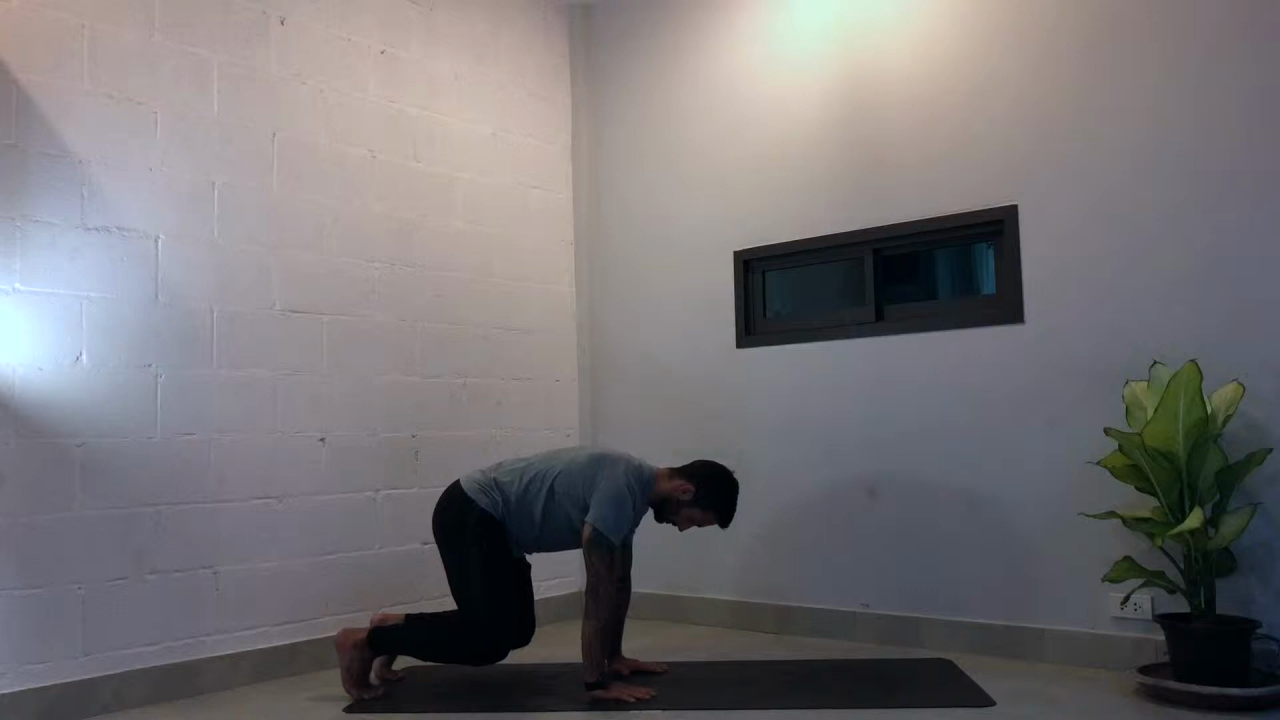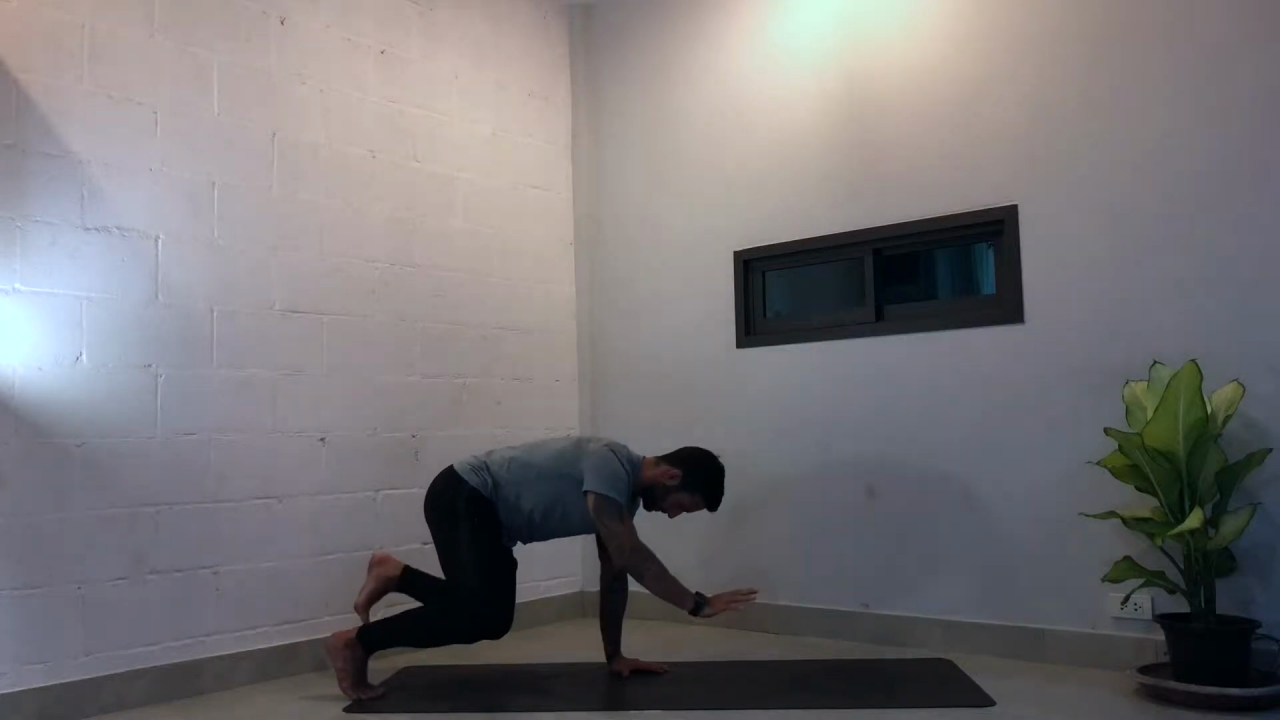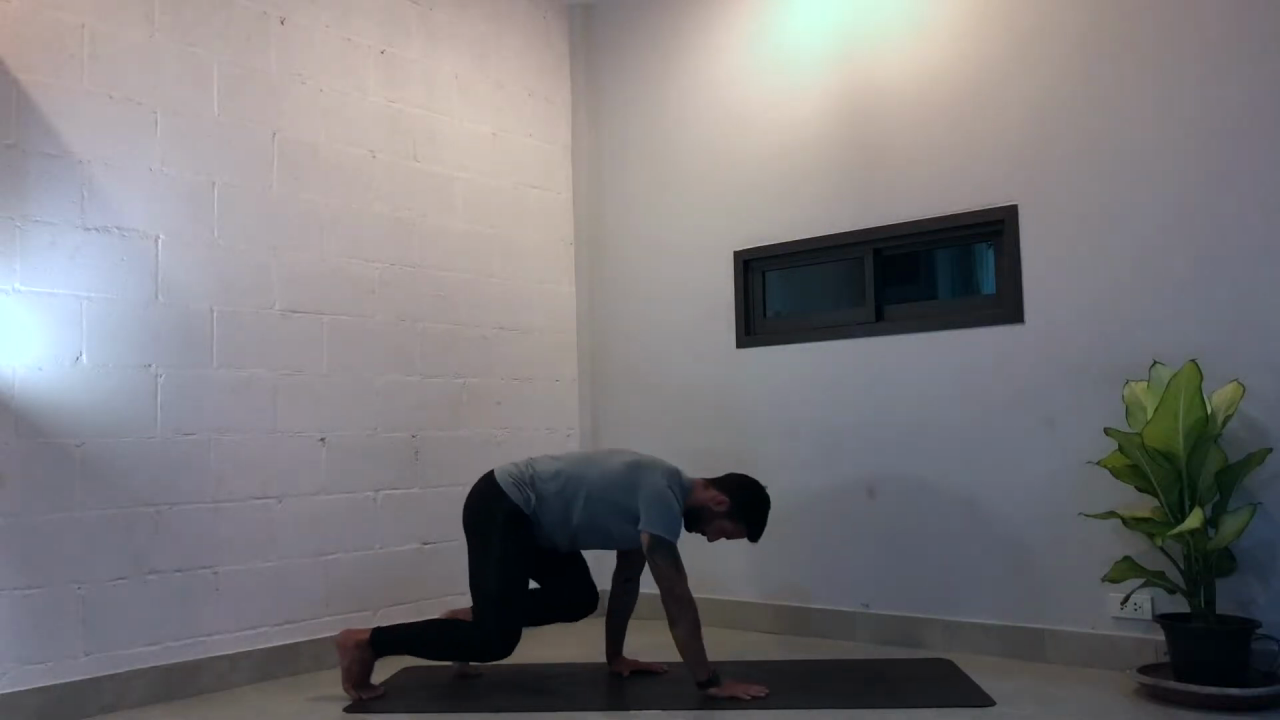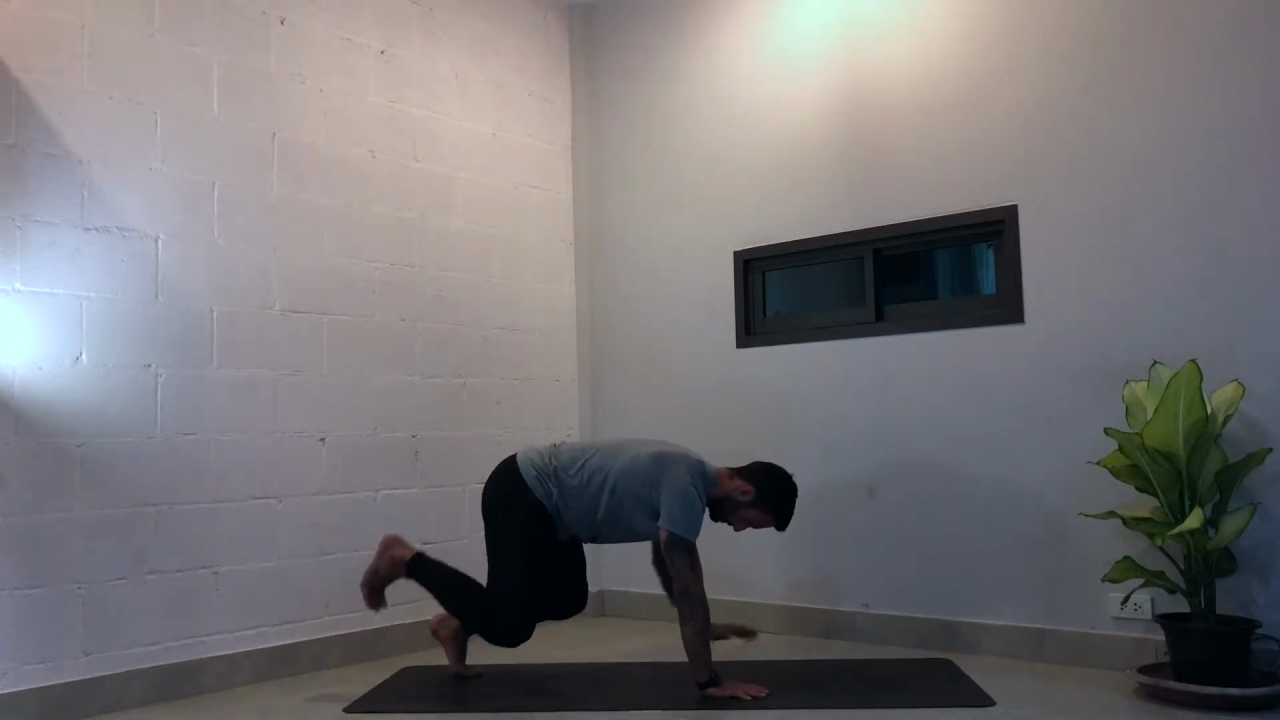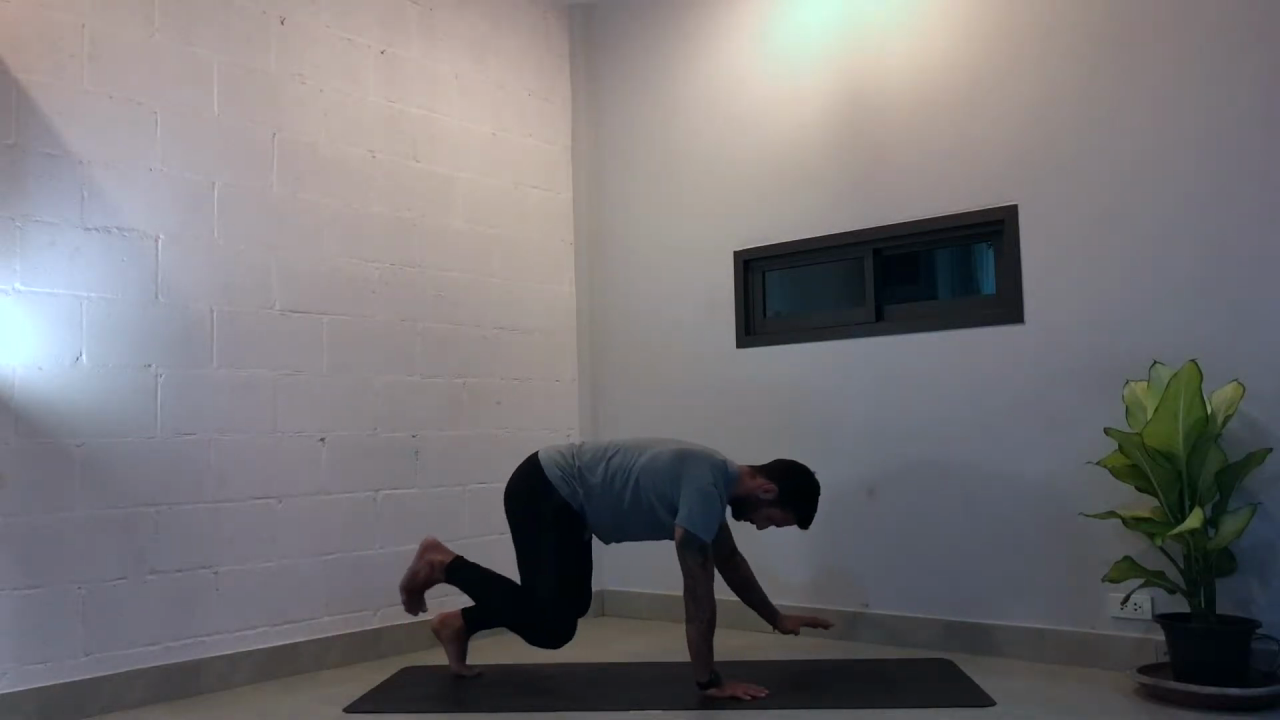
dt=1s
person 1, frame 1
left shoulder: (634, 489)
right shoulder: (621, 488)
left elbow: (619, 580)
right elbow: (599, 590)
left wrist: (614, 656)
right wrist: (596, 680)
left hip: (495, 524)
right hip: (469, 515)
left knee: (516, 631)
right knee: (490, 641)
left ankle: (397, 626)
right ankle: (366, 641)
person 1, frame 2
left shoulder: (625, 489)
right shoulder: (609, 464)
left elbow: (614, 574)
right elbow: (631, 557)
left wrist: (614, 655)
right wrist: (697, 604)
left hip: (490, 514)
right hip: (462, 496)
left knee: (491, 619)
right knee: (482, 616)
left ankle: (394, 574)
right ankle: (355, 644)
person 1, frame 3
left shoulder: (658, 493)
right shoulder: (662, 495)
left elbow: (627, 578)
right elbow: (676, 598)
left wrist: (615, 656)
right wrist: (709, 681)
left hip: (526, 514)
right hip: (499, 507)
left knee: (581, 598)
right knee: (496, 639)
left ankle: (470, 618)
right ankle: (365, 643)
person 1, frame 4
left shoulder: (686, 480)
right shoulder: (685, 489)
left elbow: (664, 561)
right elbow: (689, 590)
left wrist: (705, 629)
right wrist: (708, 680)
left hip: (541, 498)
right hip: (520, 494)
left knee: (569, 599)
right knee: (509, 626)
left ankle: (457, 624)
right ankle: (404, 560)
person 1, frame 5
left shoulder: (714, 477)
right shoulder: (705, 487)
left elbow: (730, 562)
right elbow: (698, 592)
left wrist: (777, 620)
right wrist: (708, 681)
left hip: (559, 492)
right hip: (543, 491)
left knee: (571, 603)
right knee: (550, 626)
left ankle: (458, 623)
right ankle: (443, 564)
